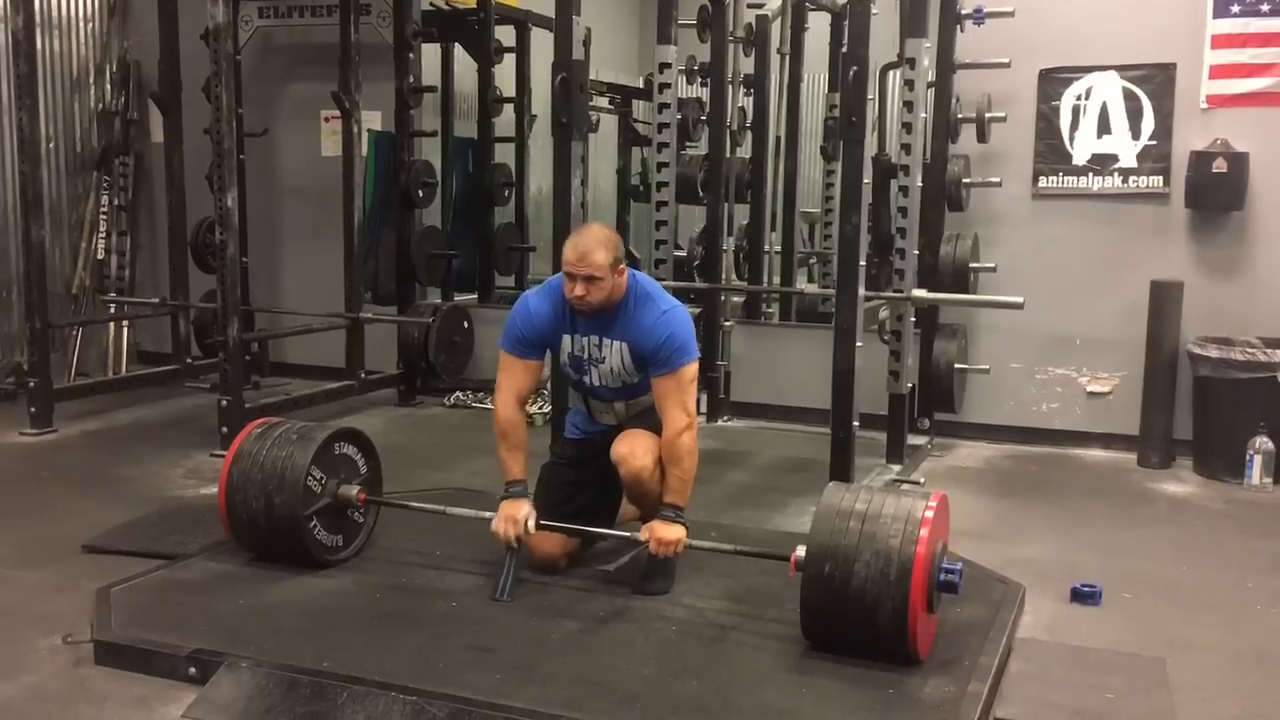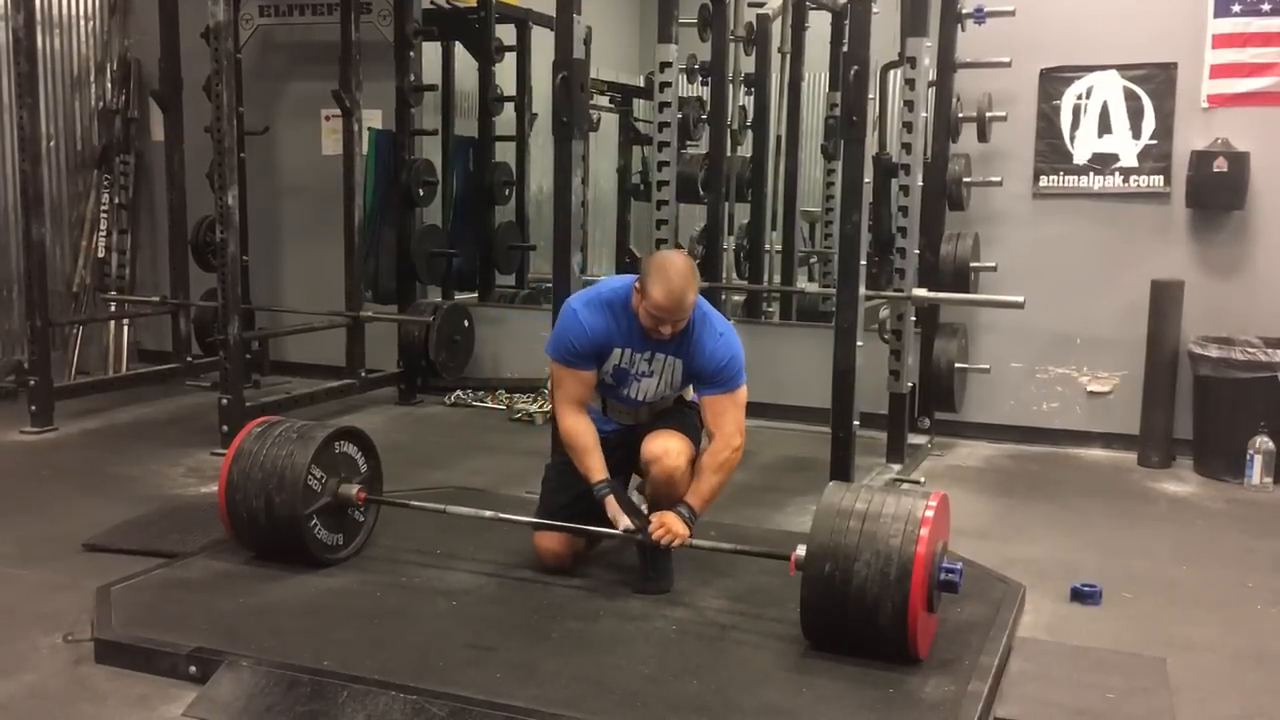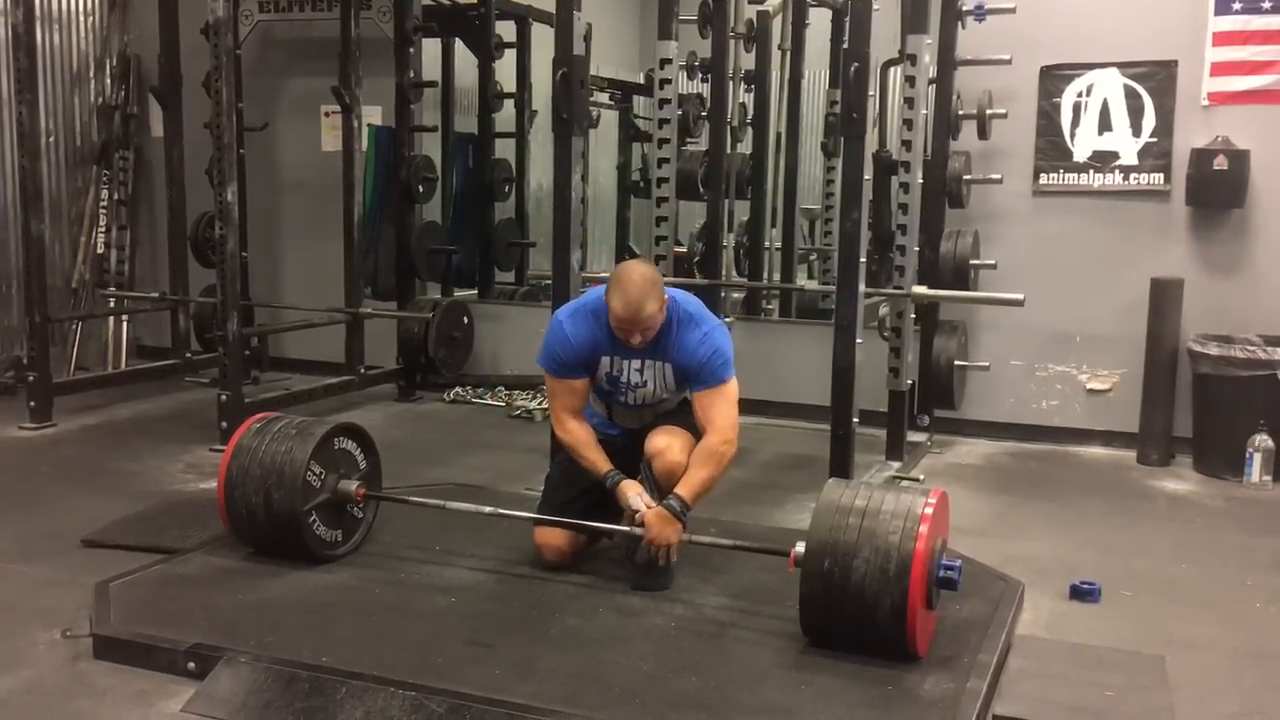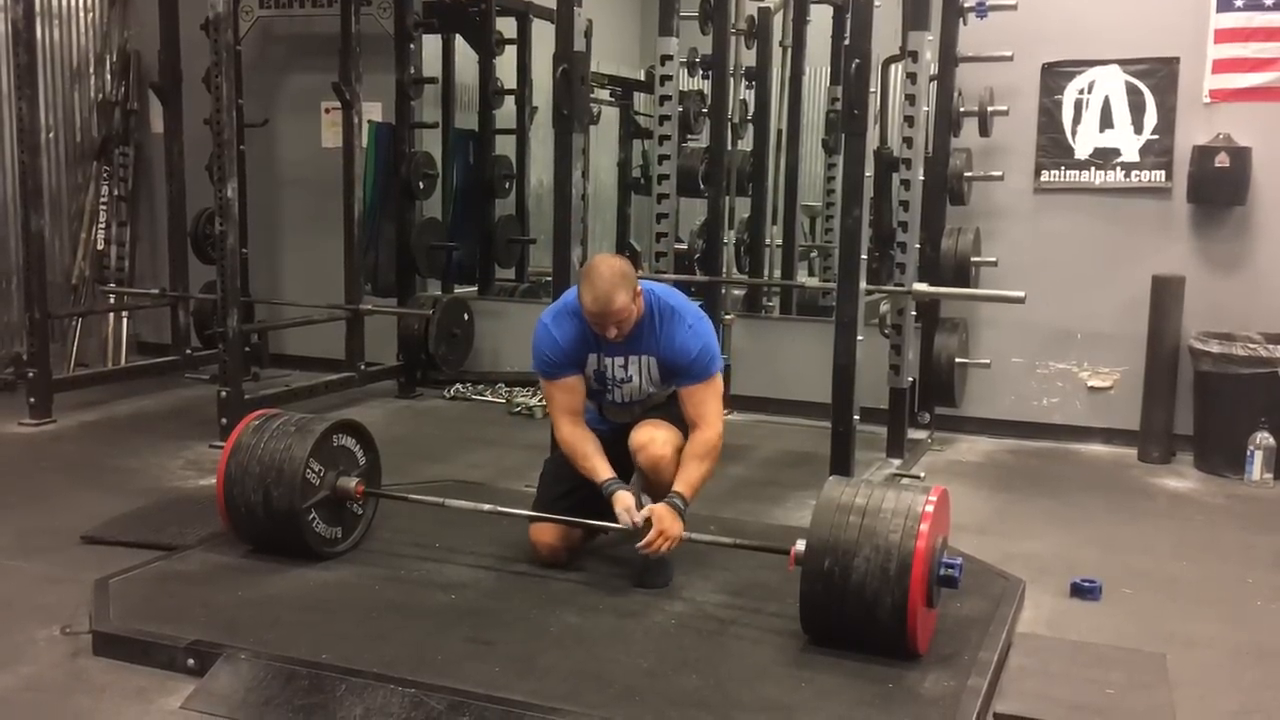
dt=1s
person 1, frame 1
left shoulder: (663, 318)
right shoulder: (535, 309)
left elbow: (681, 421)
right elbow: (509, 401)
left wrist: (671, 513)
right wrist: (515, 491)
left hip: (652, 416)
right hip: (588, 425)
left knee: (633, 460)
right knee: (546, 553)
left ankle: (659, 533)
right ankle: (614, 510)
person 1, frame 2
left shoulder: (717, 340)
right shoulder: (584, 314)
left elbow: (728, 439)
right elbow: (571, 411)
left wrist: (685, 512)
right wrist: (604, 491)
left hip: (665, 416)
right hip: (598, 422)
left knee: (666, 458)
right knee: (552, 553)
left ankle: (658, 543)
right ankle: (621, 514)
person 1, frame 3
left shoulder: (703, 334)
right shoulder: (571, 326)
left elbow: (721, 436)
right elbow: (566, 419)
left wrist: (674, 509)
right wrist: (615, 481)
left hip: (668, 419)
right hip: (602, 427)
left knee: (668, 454)
right knee: (553, 549)
left ankle: (659, 545)
right ankle: (611, 514)
person 1, frame 4
left shoulder: (686, 326)
right shoulder: (555, 328)
left elbow: (707, 429)
right elbow: (569, 424)
left wrist: (675, 503)
right wrist: (613, 488)
left hip: (664, 412)
right hip: (599, 424)
left knee: (652, 449)
right knee: (548, 546)
left ankle: (657, 531)
right ankle: (607, 511)
